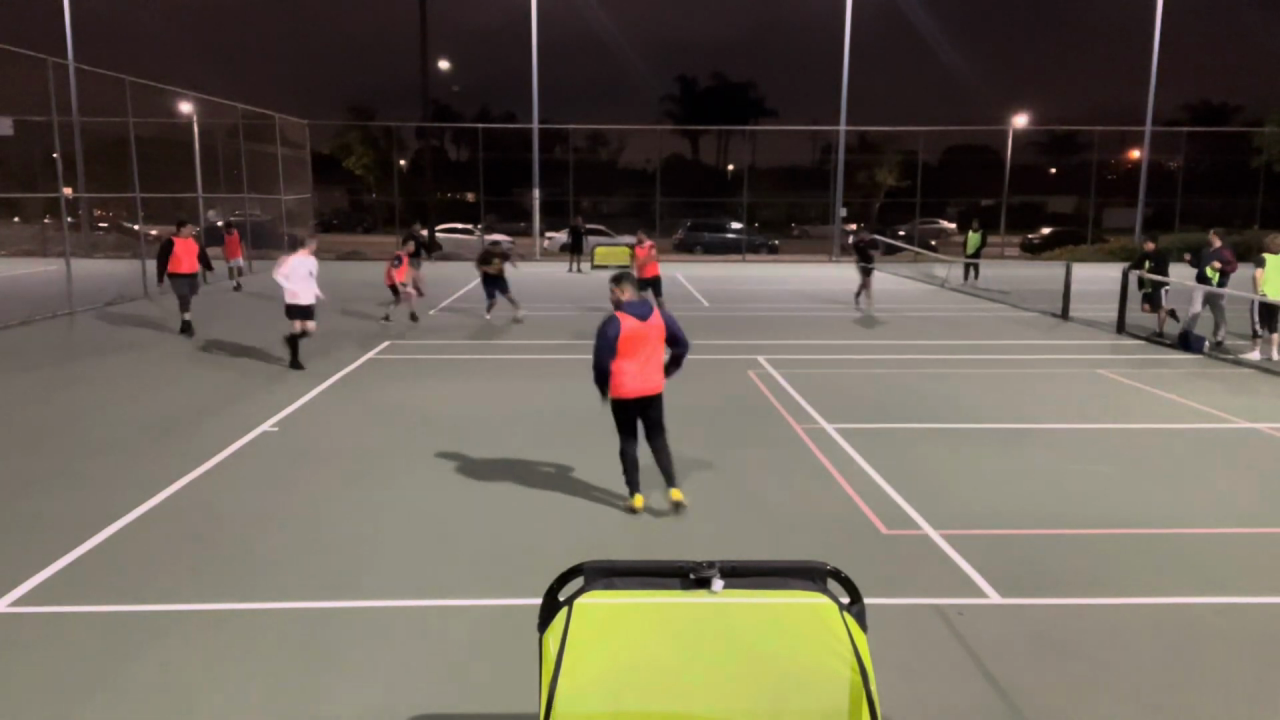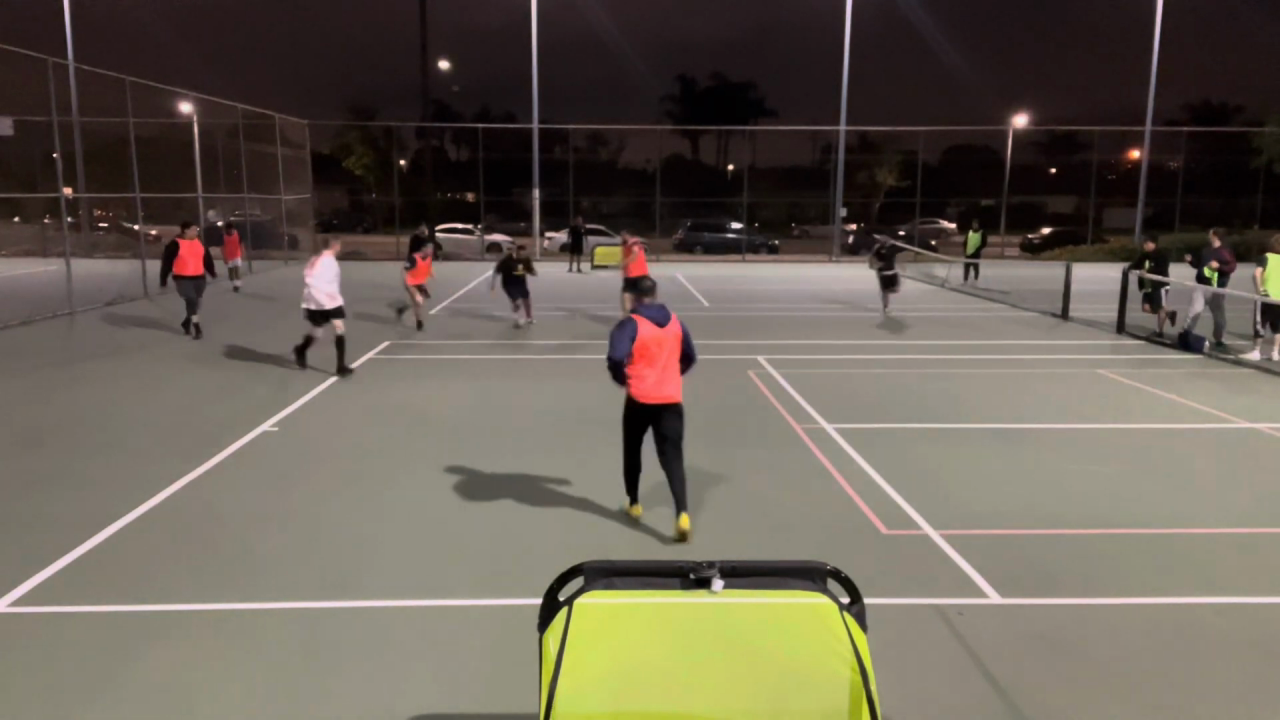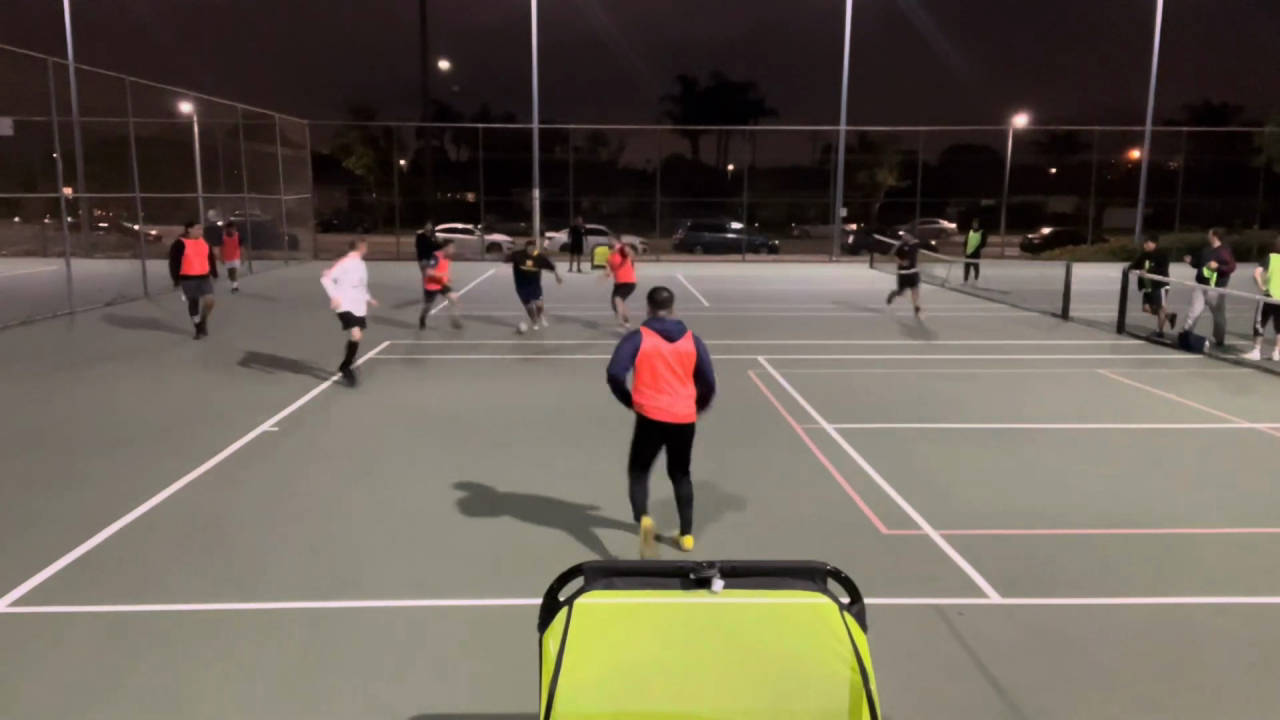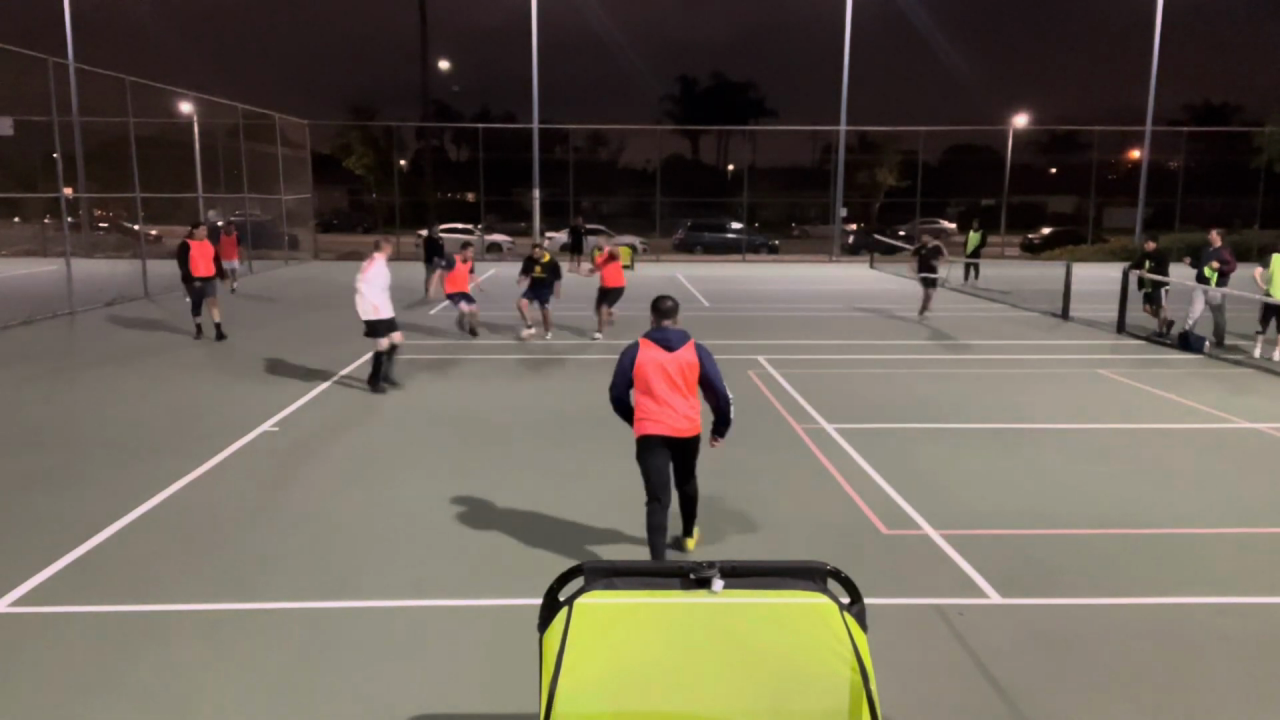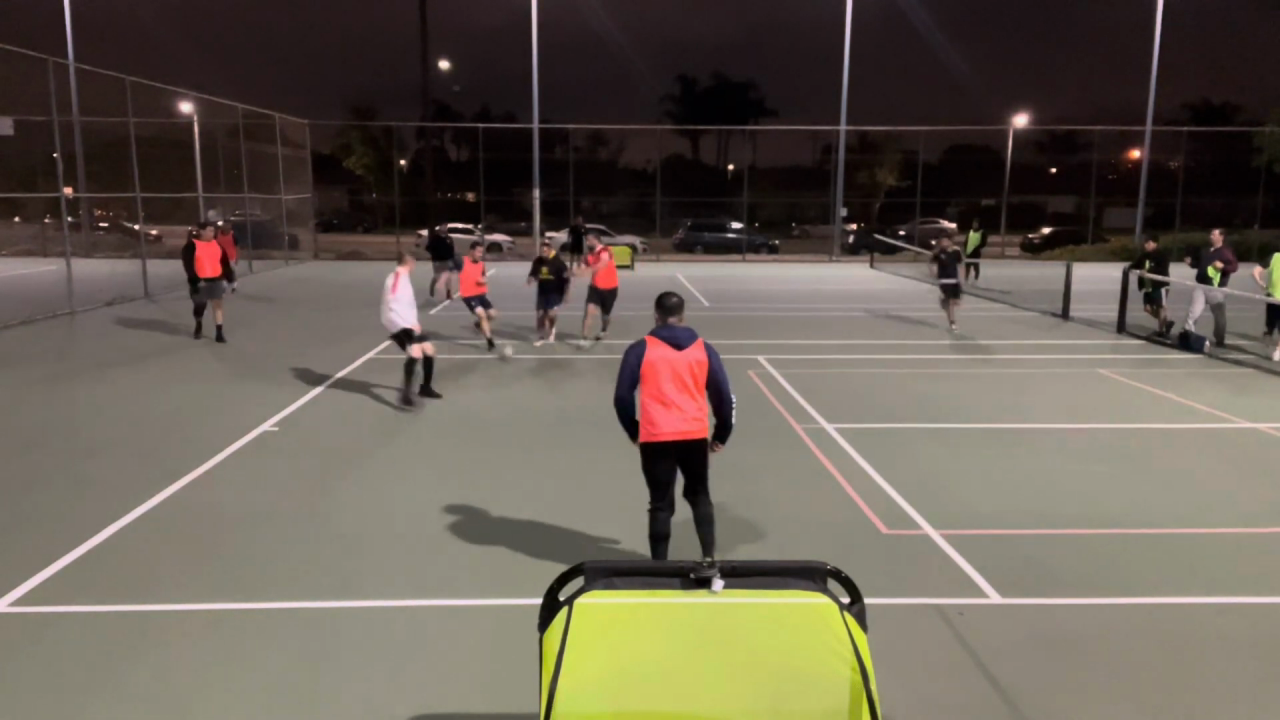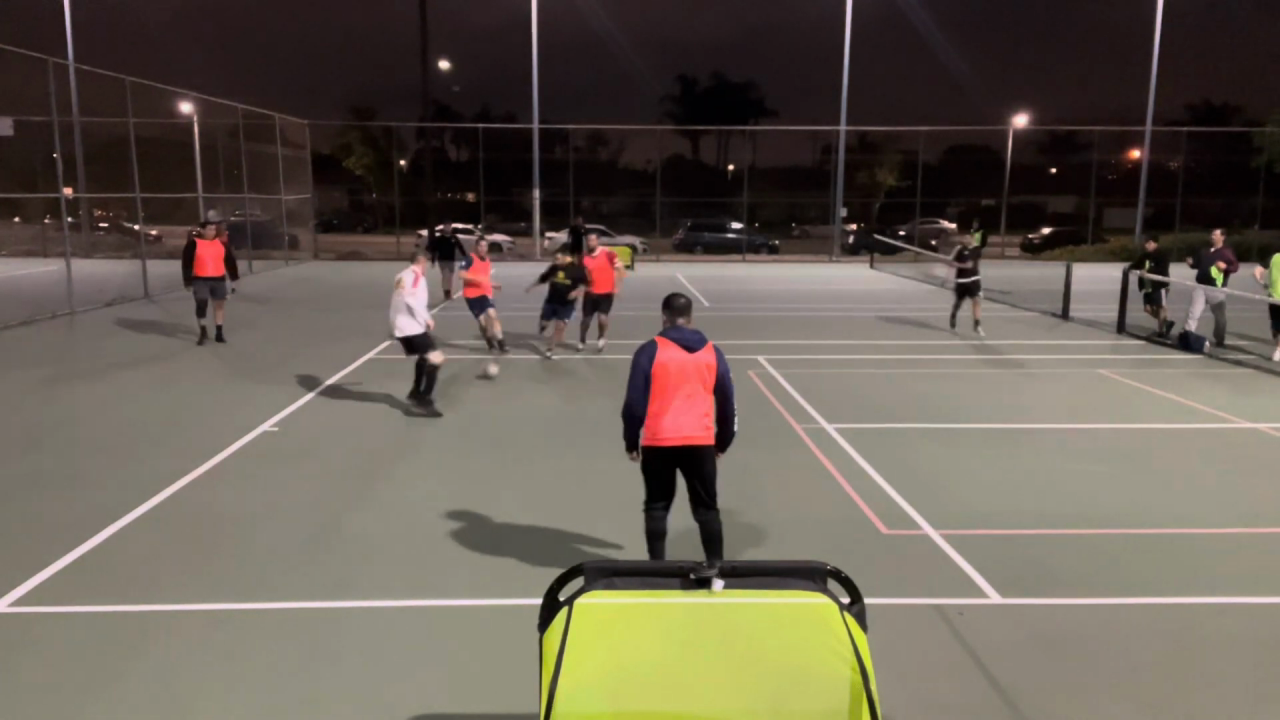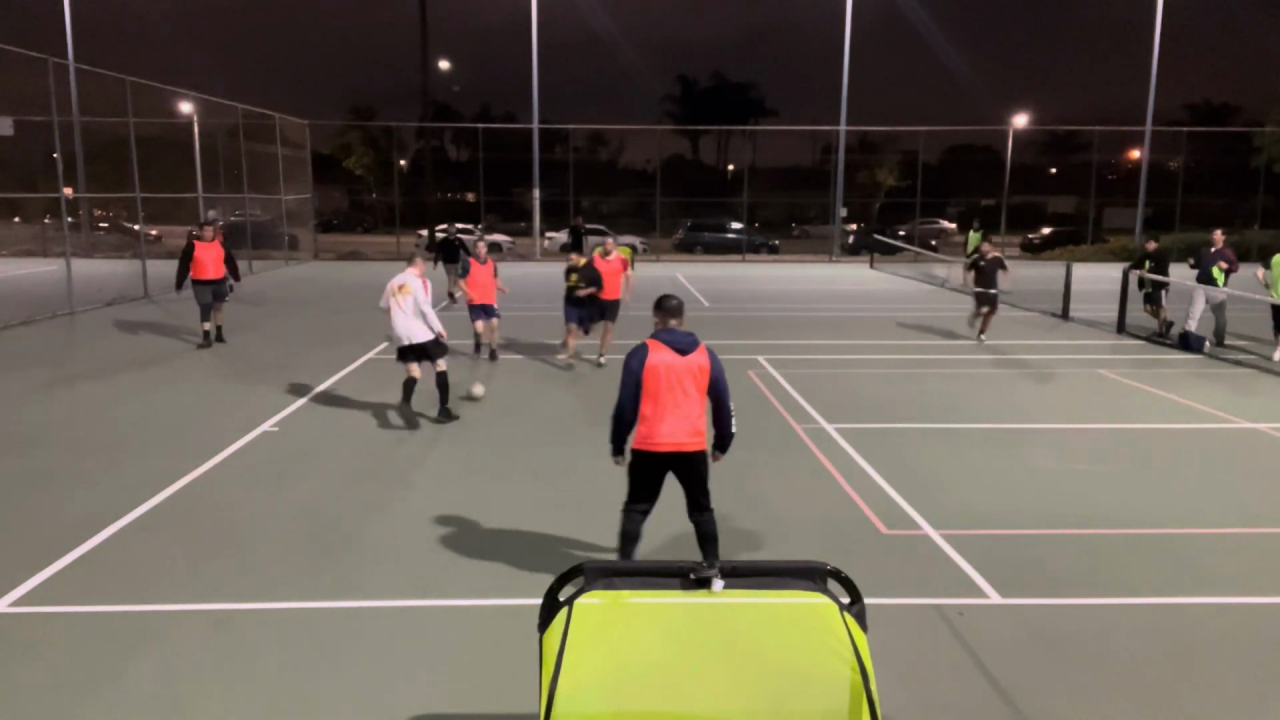
dt=0.2s
person 1, frame 1
left shoulder: (613, 323)
right shoulder: (659, 315)
left elbow: (601, 363)
right elbow: (682, 346)
left wrist: (603, 389)
right wrist: (666, 372)
left hip: (623, 392)
right hip: (653, 389)
left knee: (628, 443)
right knee: (658, 439)
left ankle: (635, 497)
right ankle: (674, 490)
person 1, frame 2
left shoulder: (630, 325)
right shoulder: (675, 323)
left elbow: (615, 358)
right elbow: (689, 358)
left wrist: (621, 378)
left hip: (639, 399)
right hip: (672, 400)
left knee: (632, 450)
right knee: (673, 458)
left ankle: (634, 505)
right ankle: (683, 516)
person 1, frame 3
left shoulder: (636, 339)
right shoulder: (692, 341)
left elbow: (614, 375)
right elbow: (708, 383)
left wrist: (628, 399)
right wrist: (697, 408)
left hip: (650, 418)
right hip: (684, 419)
left knee: (638, 473)
right knee: (681, 476)
left ankle: (645, 521)
right ankle: (686, 535)
person 1, frame 4
left shoulder: (634, 351)
right shoulder: (697, 351)
left elbow: (617, 395)
right elbow: (720, 394)
left wrist: (635, 420)
right wrist: (721, 428)
left hip: (651, 433)
right hip: (688, 431)
left knee: (657, 499)
right knee: (686, 482)
left ankle: (659, 564)
right ankle: (689, 537)
person 1, frame 5
left shoulder: (640, 350)
right shoulder: (704, 350)
left elbow: (622, 398)
right elbow: (724, 398)
left wrist: (633, 431)
right wrist: (721, 435)
left hip: (655, 438)
right hip: (695, 436)
left knee: (661, 507)
right knee: (699, 496)
right ankle: (708, 559)
person 1, frame 6
left shoulder: (650, 351)
right shoulder: (713, 354)
left elbow: (634, 403)
right elbow: (727, 404)
left wrist: (631, 442)
right wrist: (722, 442)
left hip: (659, 442)
right hip: (700, 442)
left knee: (656, 508)
right knee: (706, 508)
right ankle: (716, 569)
person 1, frame 7
left shoulder: (642, 354)
right shoulder: (706, 355)
left elbow: (626, 406)
right elbow: (723, 404)
left wrist: (618, 446)
right wrist: (722, 444)
left hip: (651, 446)
right hip: (693, 446)
left knee: (636, 509)
right knee: (701, 511)
right ankle: (712, 569)
